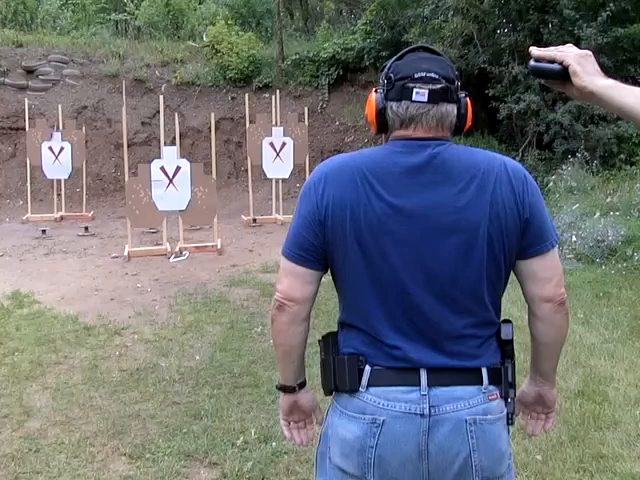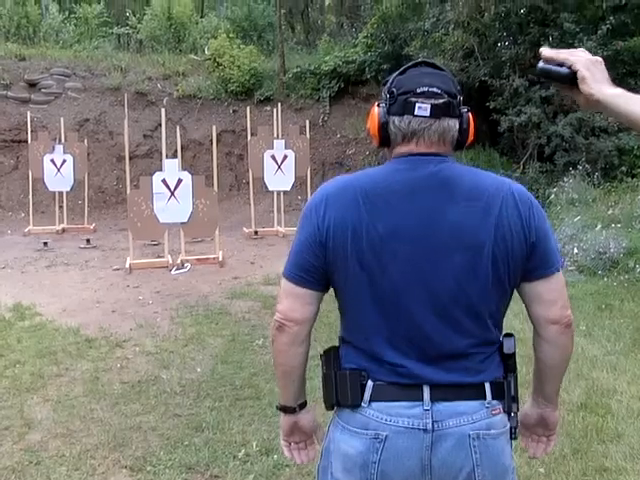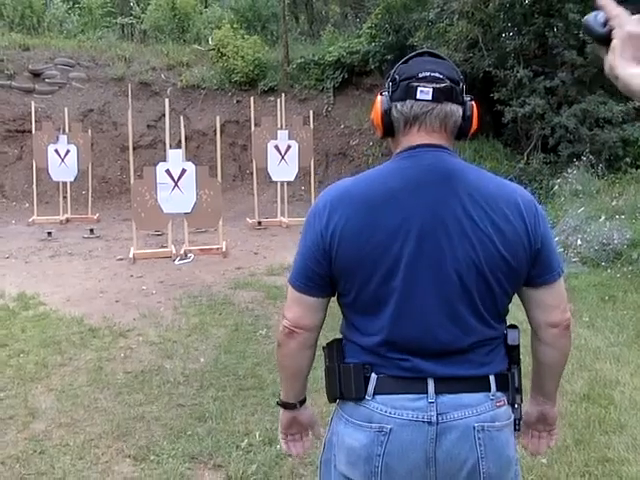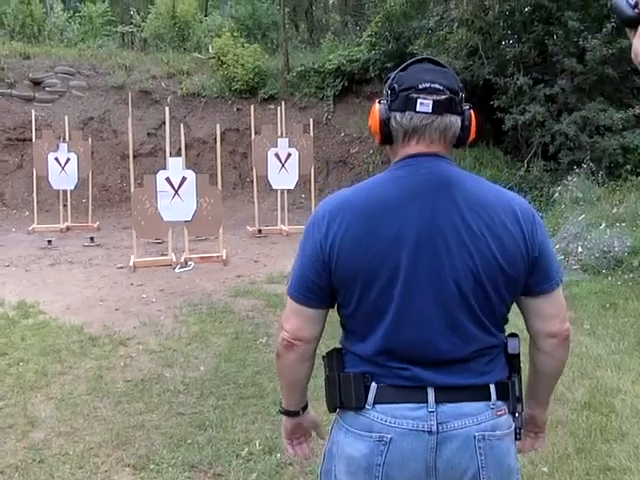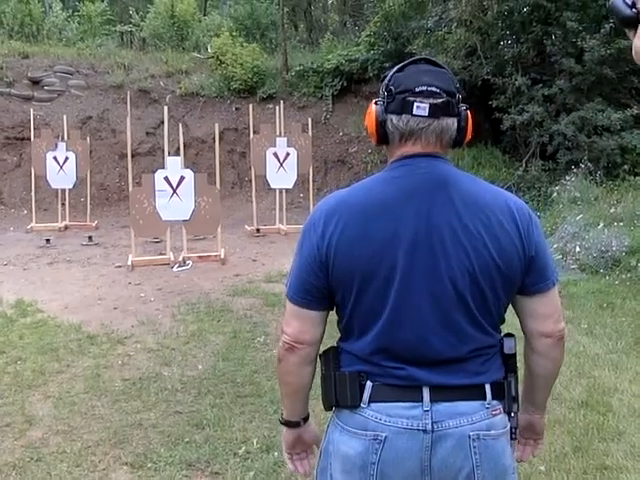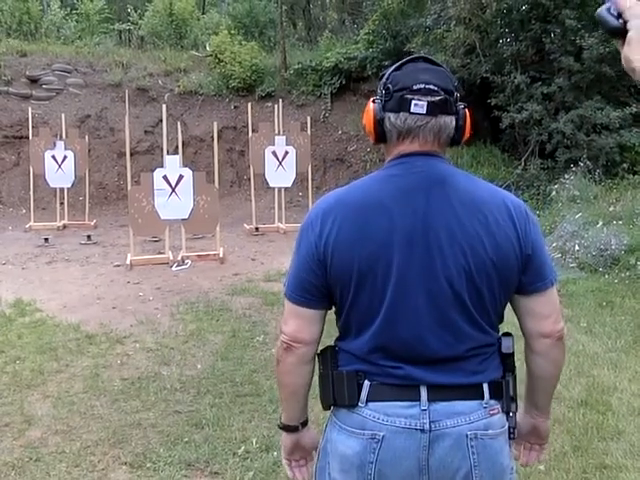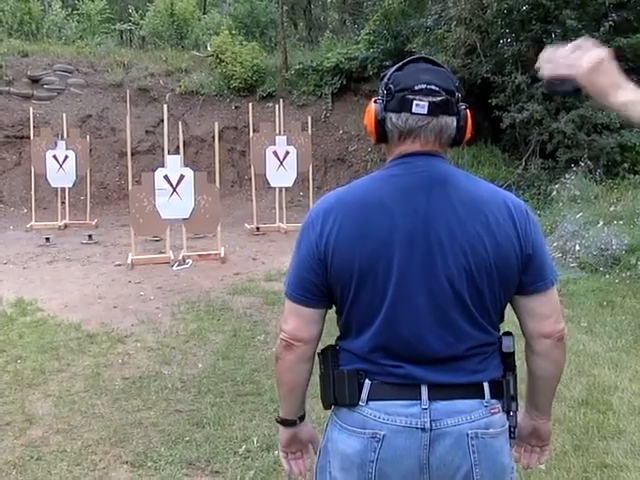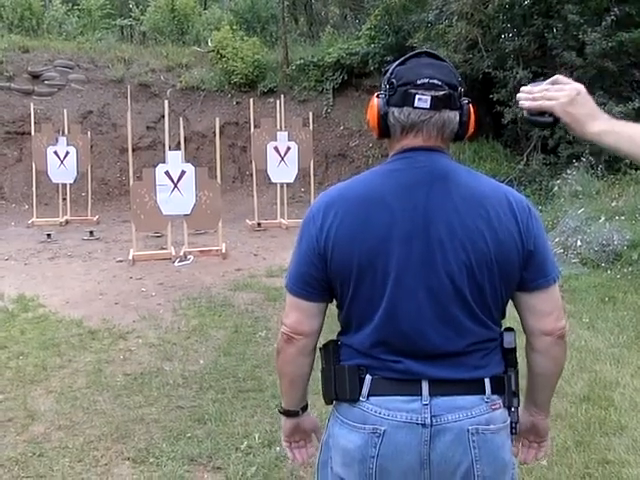
dt=0.2s
person 1, frame 1
left shoulder: (333, 181)
right shoulder: (508, 181)
left elbow: (289, 299)
right elbow: (550, 297)
left wrist: (292, 386)
right wrist: (543, 380)
left hip: (368, 414)
right hip: (473, 414)
person 1, frame 2
left shoulder: (335, 201)
right shoulder: (512, 203)
left elbow: (290, 320)
right elbow: (556, 319)
left wrist: (292, 405)
right wrist: (545, 402)
left hip: (370, 429)
right hip: (476, 429)
person 1, frame 3
left shoulder: (339, 204)
right shoulder: (516, 205)
left elbow: (297, 326)
right elbow: (554, 323)
left wrist: (292, 403)
right wrist: (544, 401)
left hip: (374, 422)
right hip: (480, 423)
person 1, frame 4
left shoulder: (337, 214)
right shoulder: (515, 213)
left elbow: (296, 337)
right elbow: (554, 333)
left wrist: (294, 410)
right wrist: (536, 406)
left hip: (374, 431)
right hip: (480, 432)
person 1, frame 5
left shoulder: (334, 215)
right shoulder: (511, 213)
left elbow: (297, 342)
right elbow: (548, 333)
left wrist: (295, 421)
right wrist: (533, 410)
left hip: (369, 429)
right hip: (476, 430)
person 1, frame 6
left shoulder: (331, 214)
right shoulder: (508, 212)
left elbow: (296, 341)
right elbow: (547, 333)
left wrist: (294, 425)
right wrist: (537, 414)
left hip: (367, 429)
right hip: (474, 430)
person 1, frame 7
left shoulder: (332, 213)
right shoulder: (509, 212)
left elbow: (295, 339)
right elbow: (548, 333)
left wrist: (291, 420)
right wrist: (538, 415)
left hip: (368, 428)
right hip: (475, 430)
person 1, frame 8
left shoulder: (333, 207)
right shoulder: (511, 208)
left elbow: (296, 333)
right elbow: (549, 331)
left wrist: (294, 410)
right wrist: (536, 412)
left hip: (369, 424)
right hip: (476, 425)
